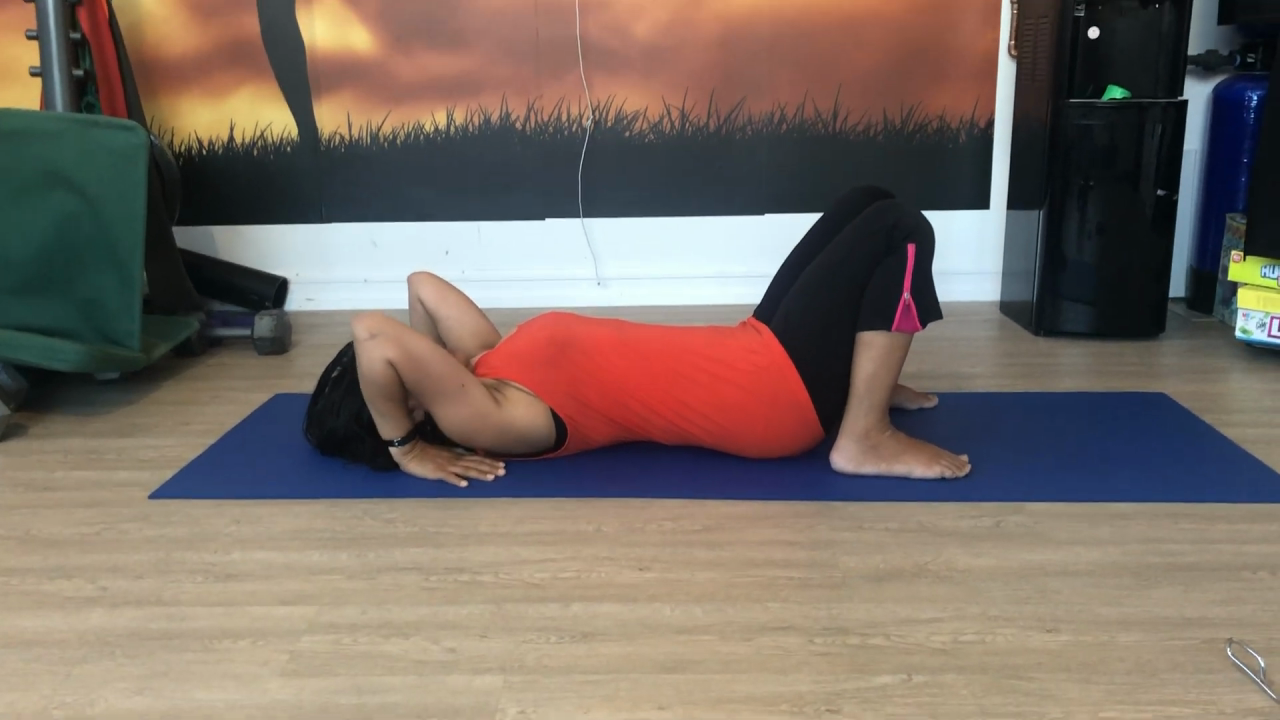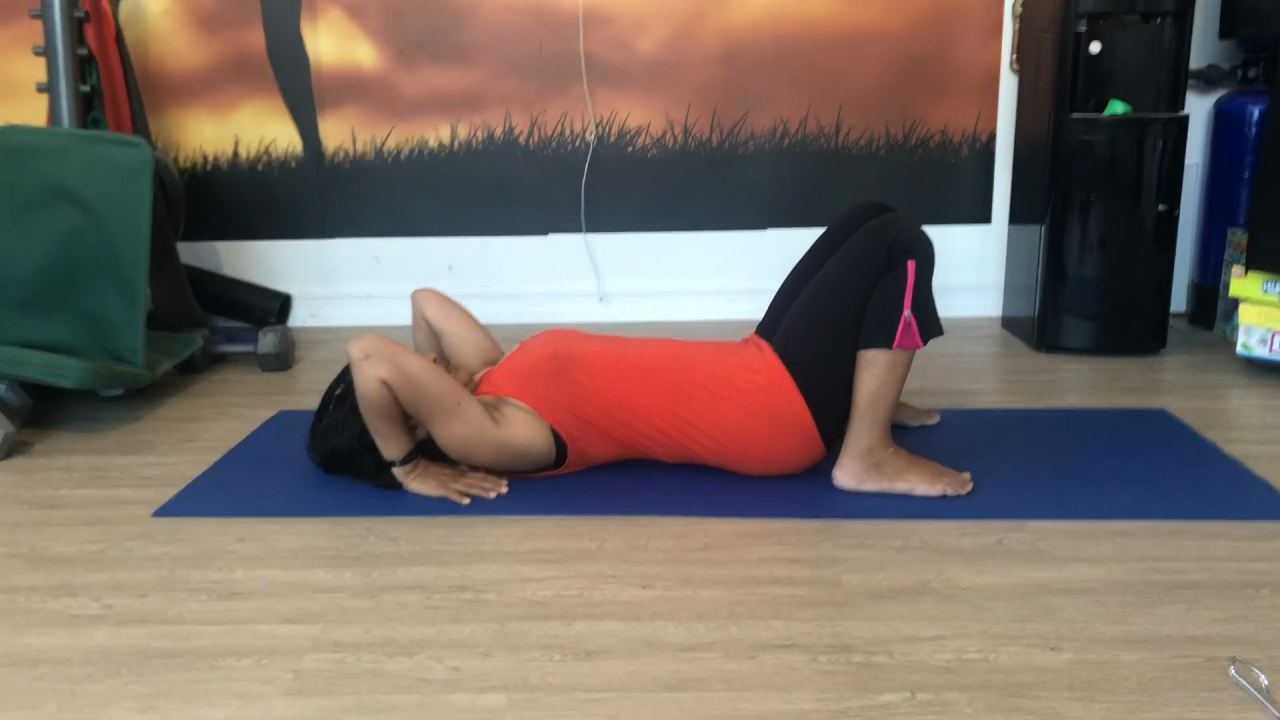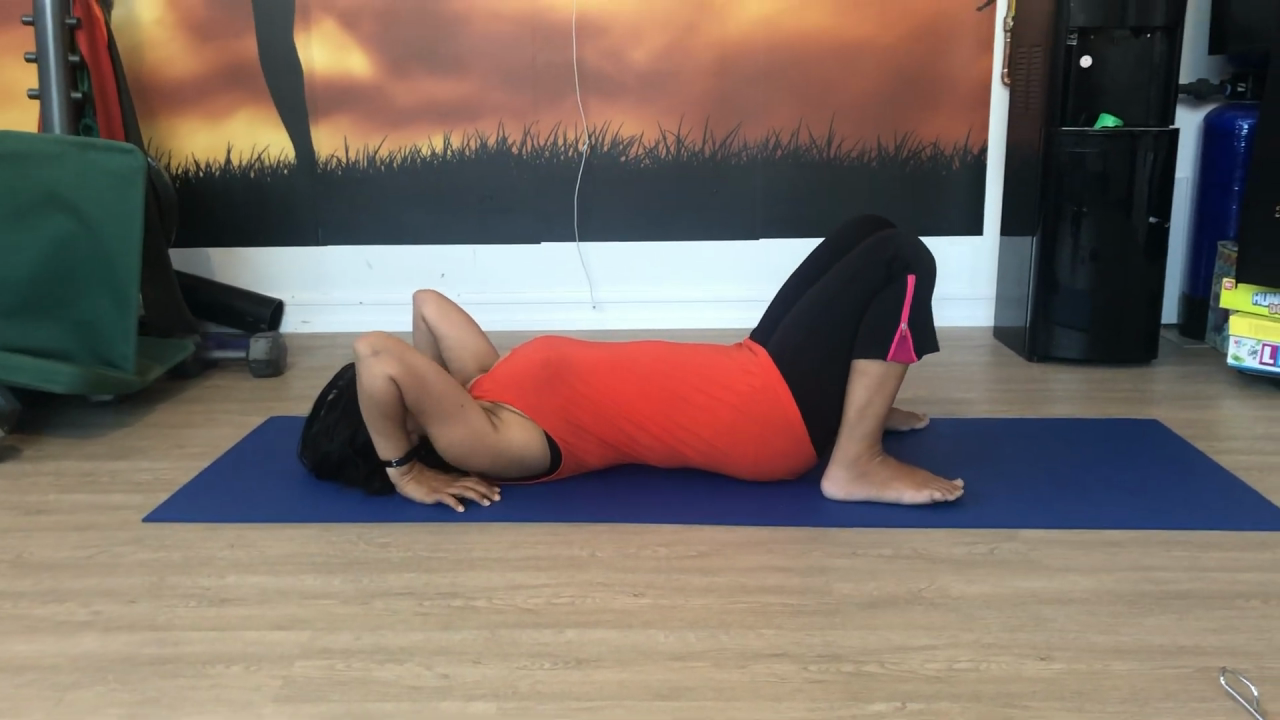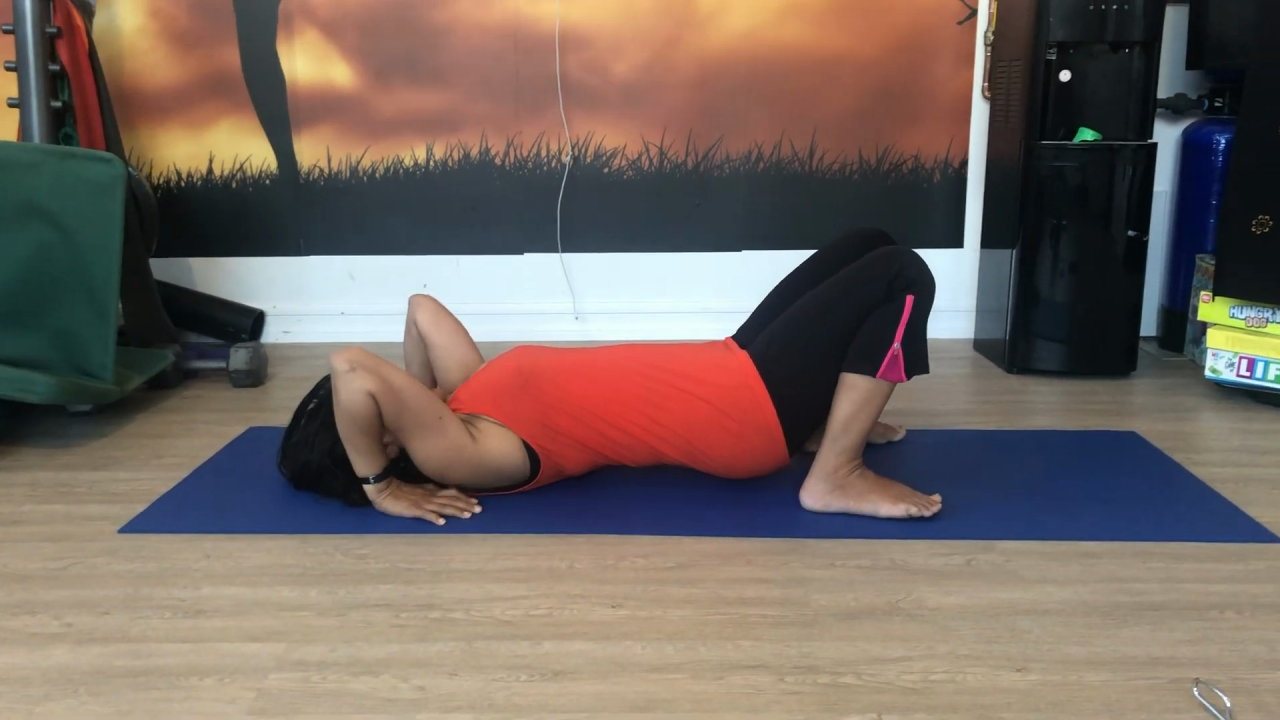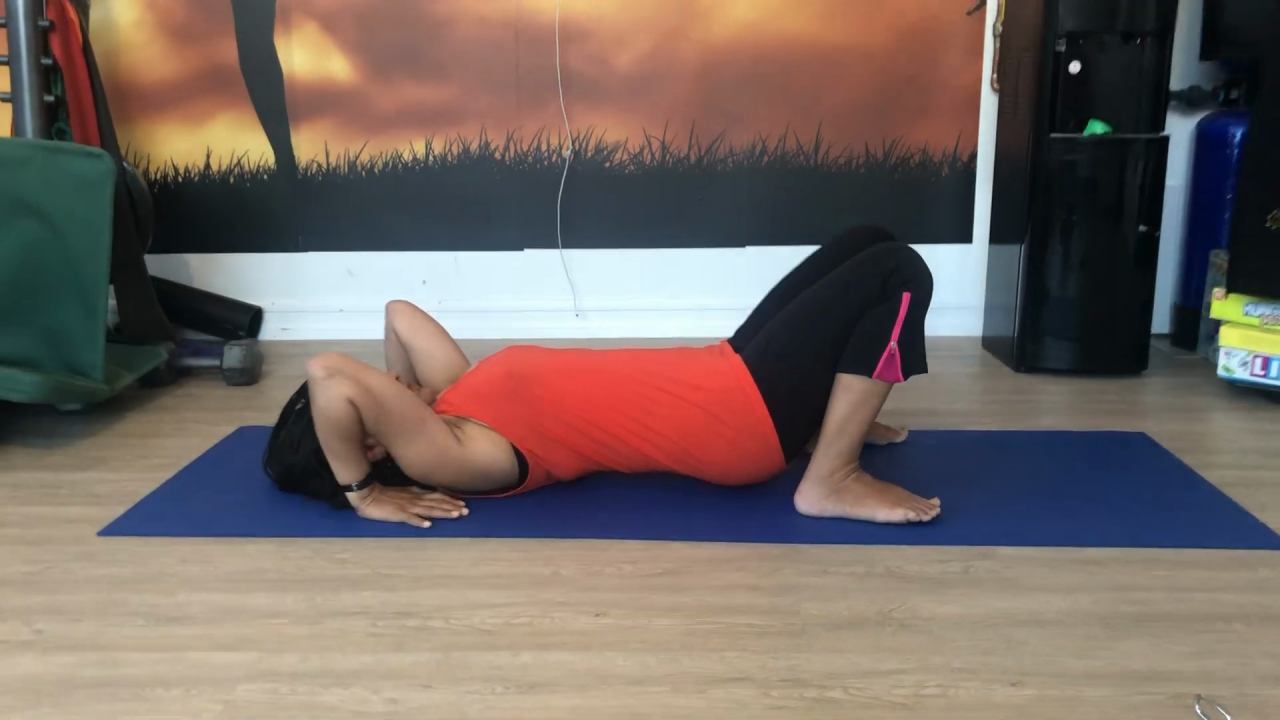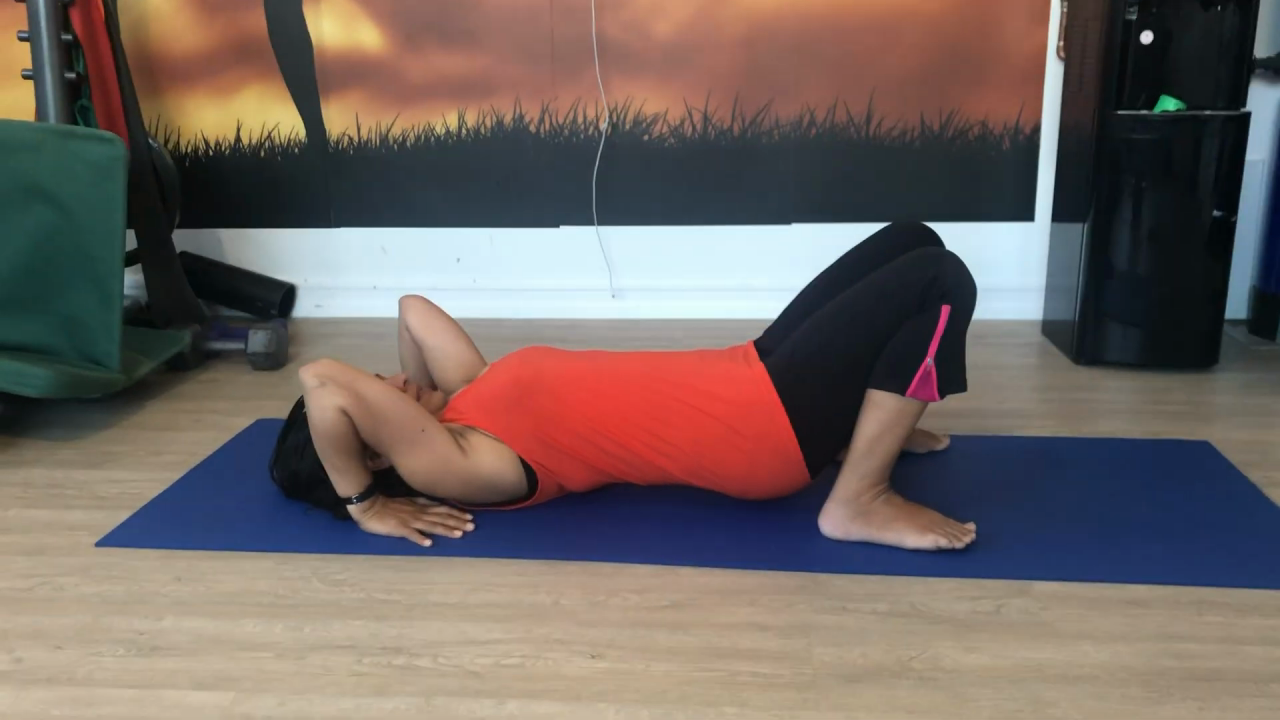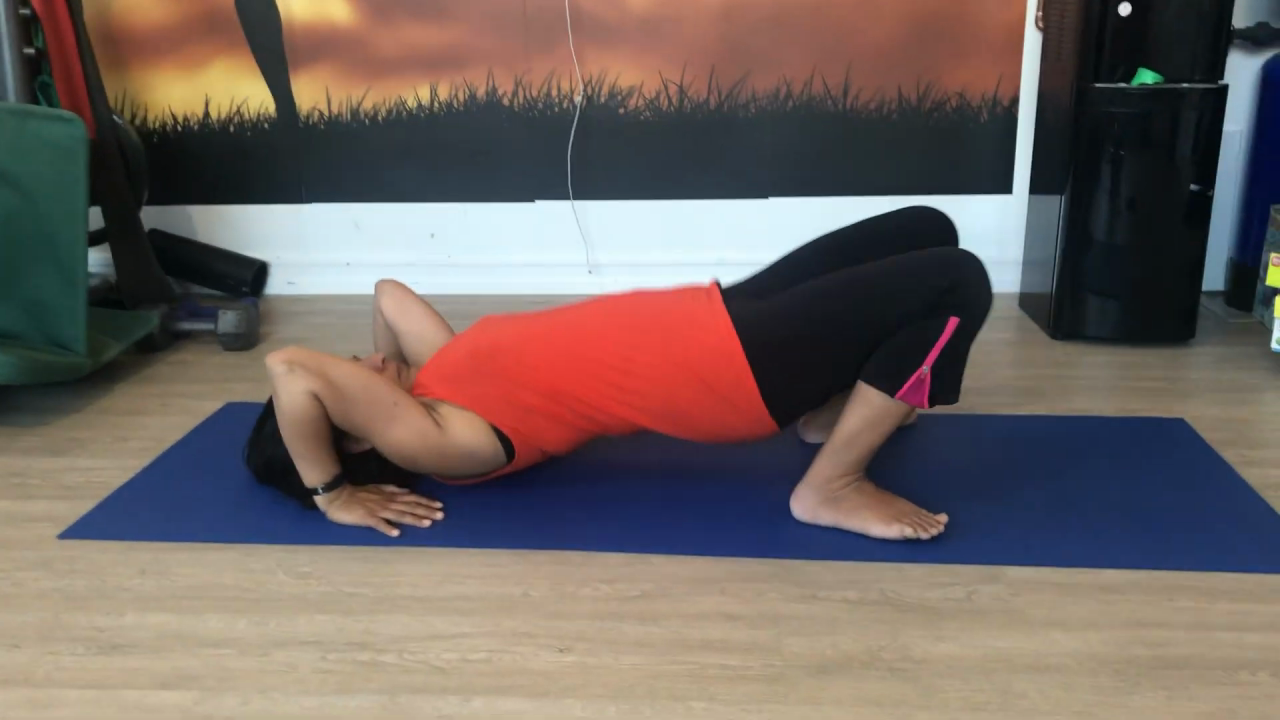
dt=0.4s
person 1, frame 1
left shoulder: (486, 366)
right shoulder: (487, 419)
left elbow: (422, 283)
right wrist: (408, 450)
left hip: (756, 354)
right hip: (775, 399)
left knee: (869, 204)
right knee: (899, 229)
left ankle: (867, 381)
right ankle: (867, 440)
person 1, frame 2
left shoulder: (486, 385)
right shoulder: (488, 436)
left elbow: (426, 300)
right wrist: (409, 469)
left hip: (756, 370)
right hip: (777, 415)
left knee: (871, 220)
right knee: (898, 244)
left ankle: (868, 399)
right ankle: (867, 457)
person 1, frame 3
left shoulder: (480, 386)
right shoulder: (481, 444)
left elbow: (427, 302)
right wrist: (406, 473)
left hip: (749, 374)
right hip: (768, 420)
left knee: (870, 233)
right knee: (901, 259)
left ankle: (857, 405)
right ankle: (858, 466)
person 1, frame 4
left shoulder: (460, 398)
right shoulder: (457, 456)
left elbow: (423, 307)
left hip: (731, 370)
right hip: (747, 414)
left knee: (870, 248)
right knee: (902, 276)
left ankle: (833, 418)
right ankle: (836, 478)
person 1, frame 5
left shoulder: (448, 399)
right shoulder: (445, 459)
left elbow: (399, 312)
left hip: (725, 374)
right hip: (743, 421)
left knee: (869, 244)
right knee: (897, 271)
left ankle: (832, 418)
right ankle: (833, 481)
person 1, frame 6
left shoulder: (461, 402)
right shoulder: (452, 467)
left elbow: (414, 306)
left hip: (750, 375)
right hip: (765, 431)
left knee: (910, 243)
right knee: (938, 280)
left ankle: (870, 429)
right ankle: (858, 501)
person 1, frame 7
left shoulder: (432, 383)
right shoulder: (431, 442)
left elbow: (390, 292)
left hip: (722, 322)
right hip: (732, 372)
left knee: (927, 232)
right knee: (957, 282)
left ankle: (833, 410)
right ankle: (832, 488)
